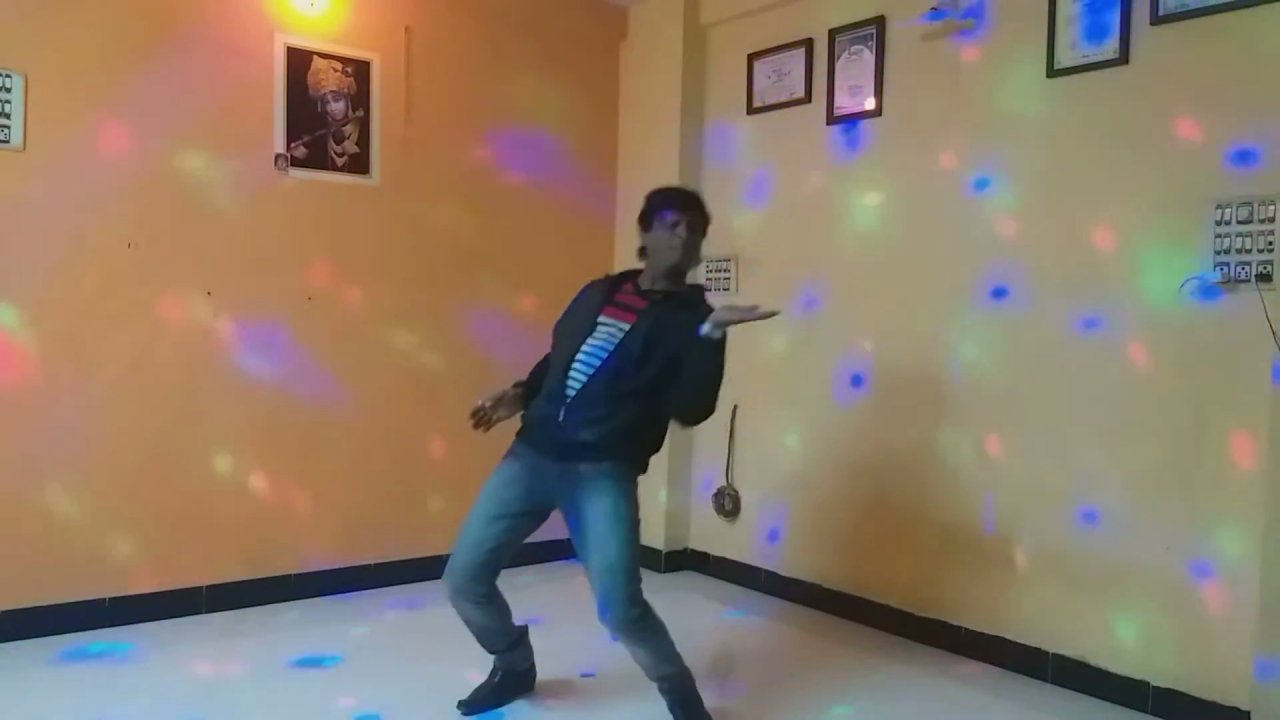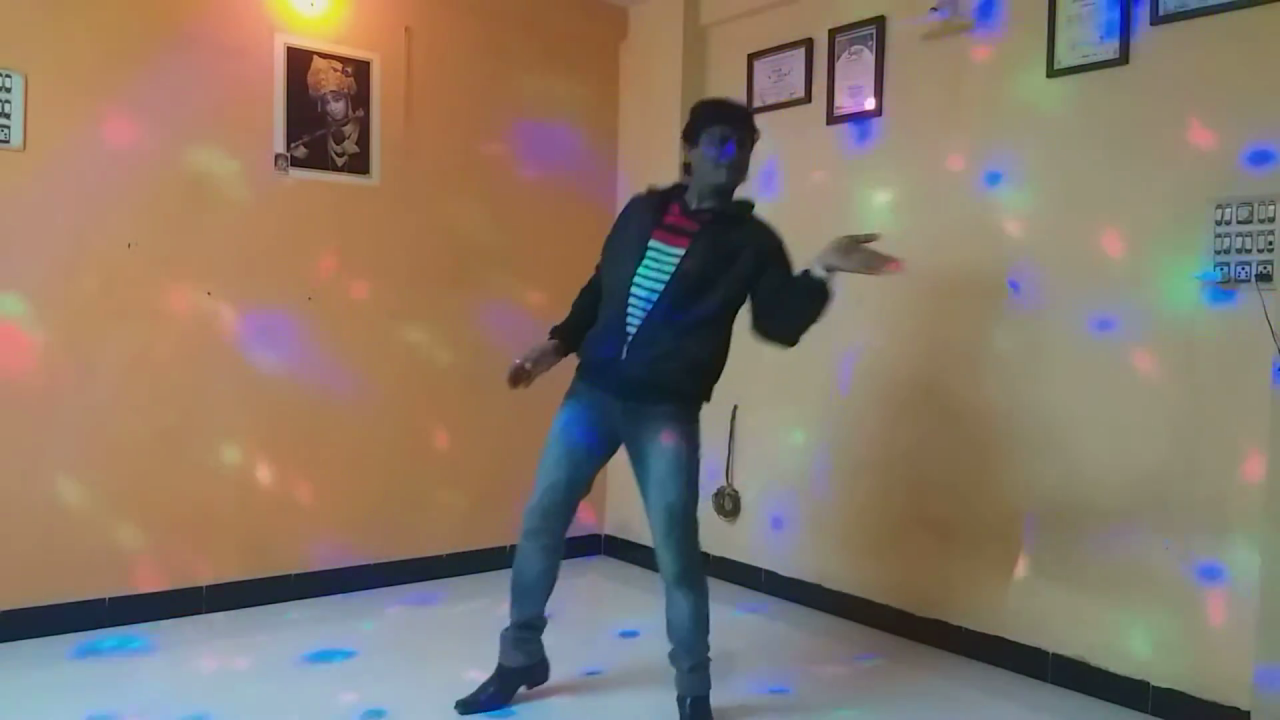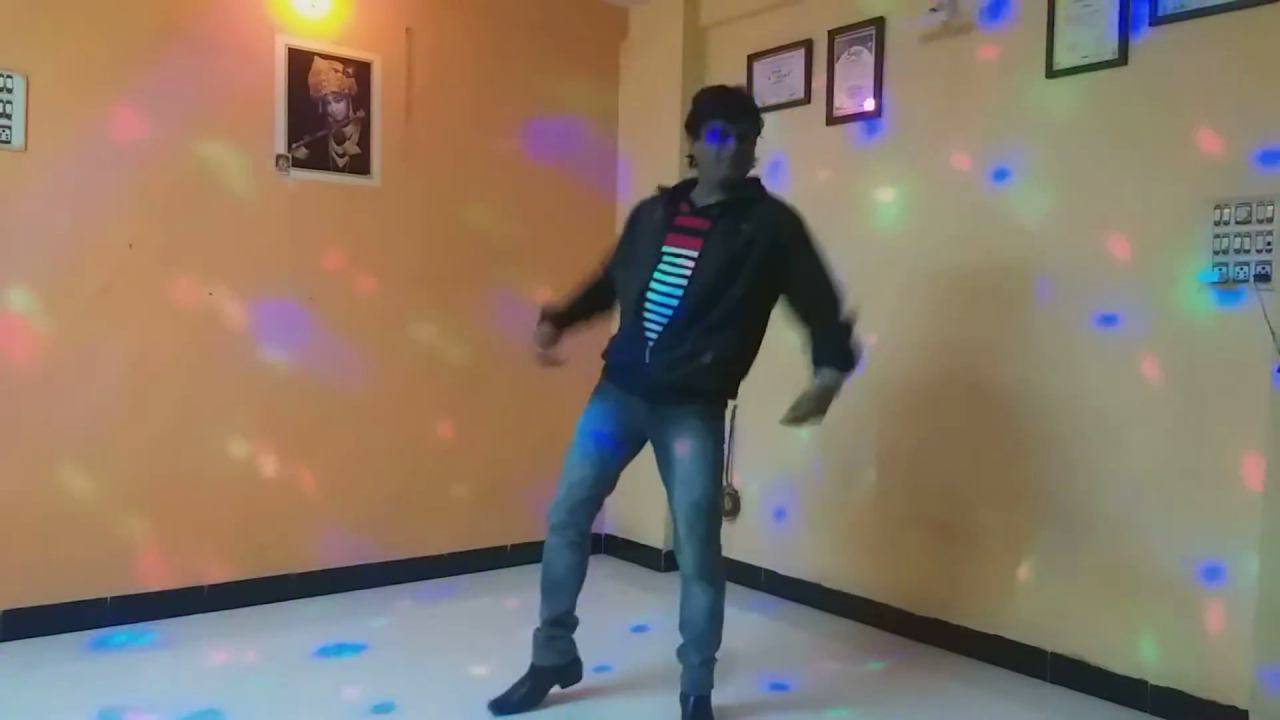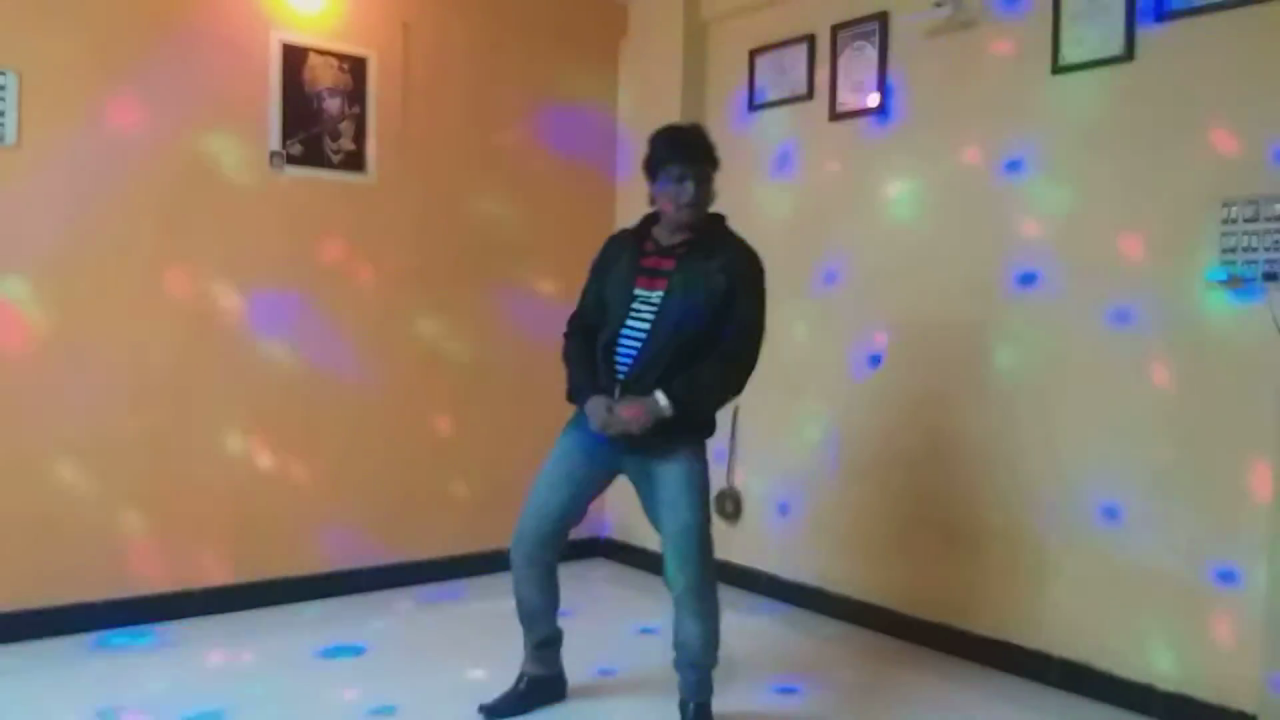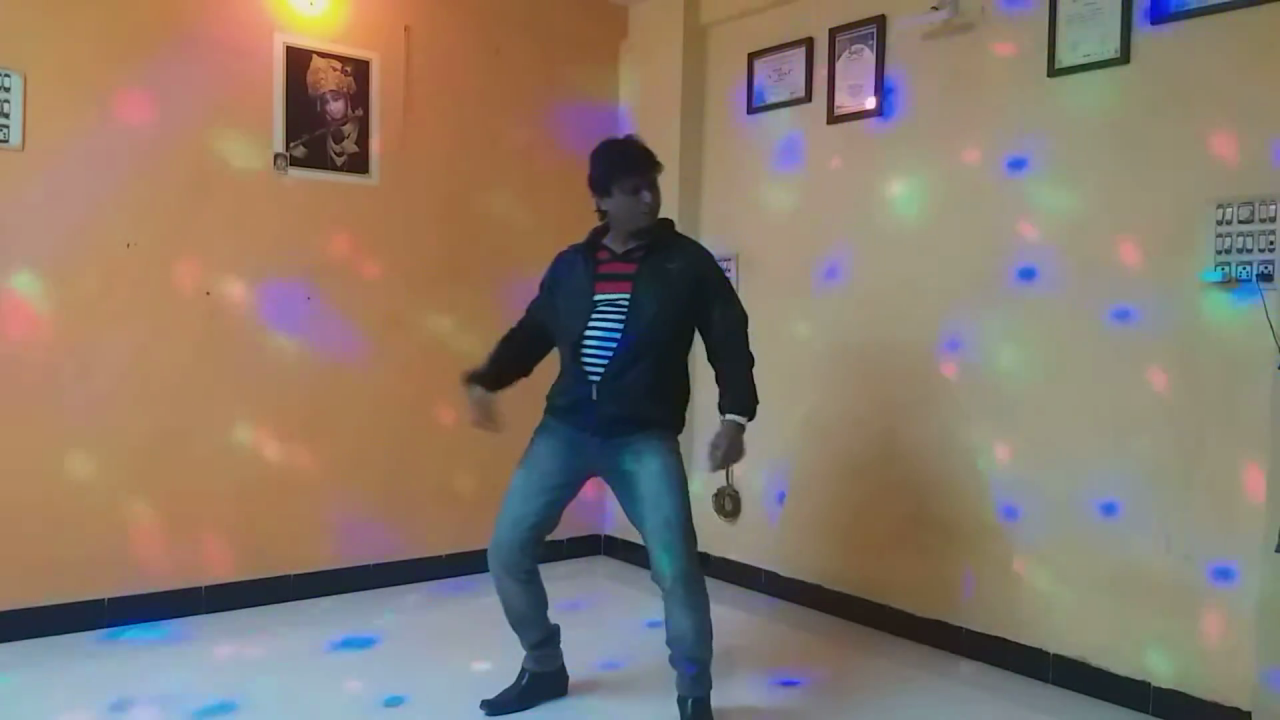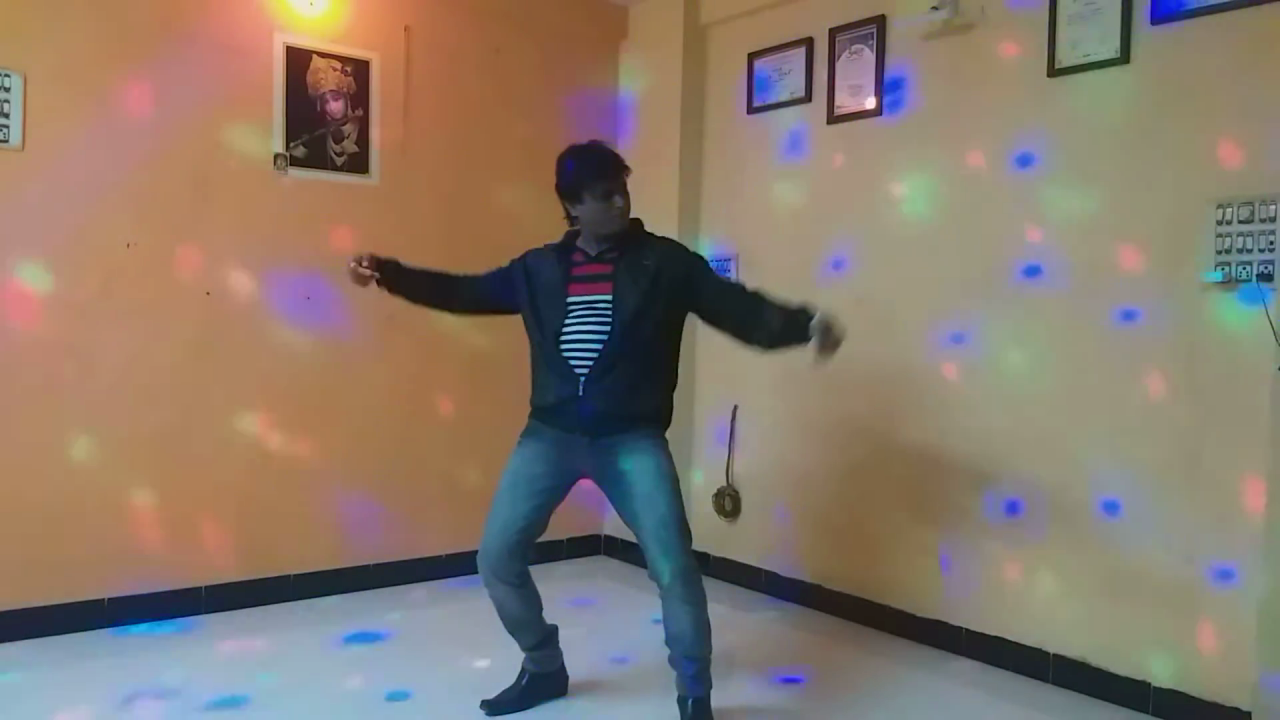
dt=0.4s
person 1, frame 1
left shoulder: (692, 320)
right shoulder: (597, 293)
left elbow: (688, 408)
left wrist: (712, 336)
right wrist: (517, 395)
left hip: (603, 471)
right hip: (530, 454)
left knee: (617, 607)
right knee: (463, 578)
right ankle: (514, 665)
person 1, frame 2
left shoulder: (751, 241)
right shoulder: (642, 210)
left elbow: (781, 325)
left wrist: (820, 274)
right wrist: (556, 343)
left hip: (667, 409)
right hip: (592, 392)
left knee: (677, 552)
right knee: (540, 523)
right ankle: (519, 657)
person 1, frame 3
left shoulder: (771, 224)
right shoulder: (653, 212)
left elbow: (820, 304)
right elbow: (614, 283)
left wrist: (831, 366)
right wrist: (556, 318)
left hip: (694, 405)
right hip: (620, 386)
left knee: (696, 551)
right knee: (565, 520)
right ankle: (553, 659)
person 1, frame 4
left shoulder: (733, 262)
right shoulder: (619, 251)
left elbow: (733, 361)
right elbow: (580, 330)
left wrist: (658, 403)
right wrist: (590, 395)
left hip: (670, 437)
right hip: (595, 424)
left knee: (689, 574)
right knee: (530, 545)
person 1, frame 5
left shoulder: (687, 262)
right shoulder: (569, 265)
left elbow: (728, 343)
right elbow: (530, 335)
left wrist: (735, 416)
right wrist: (484, 381)
left hip: (645, 436)
right hip: (565, 427)
left knee: (675, 569)
right knee: (507, 552)
right ankle: (543, 666)
person 1, frame 6
left shoulder: (664, 262)
right shoulder: (538, 268)
left elbow: (736, 305)
right elbow: (459, 291)
left wrist: (803, 322)
right wrist: (386, 271)
left hip: (633, 438)
right hip: (550, 433)
left knee: (674, 568)
right knee: (497, 556)
right ankle: (543, 667)
